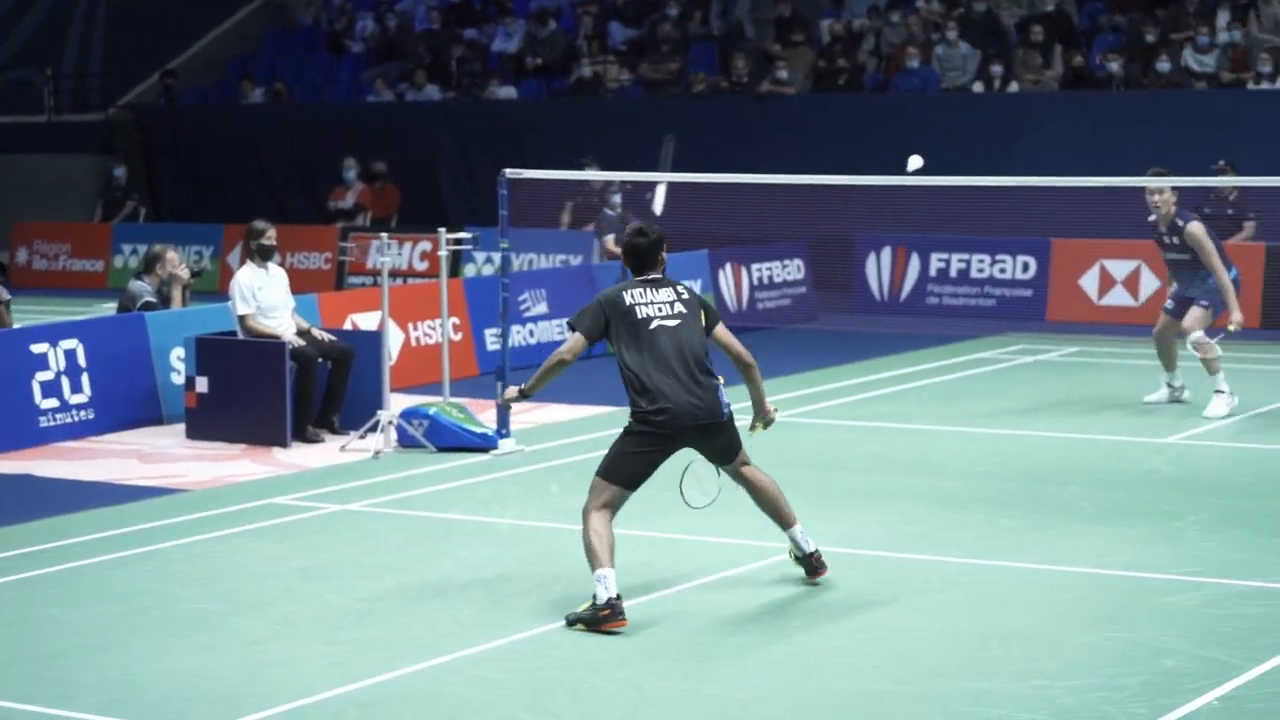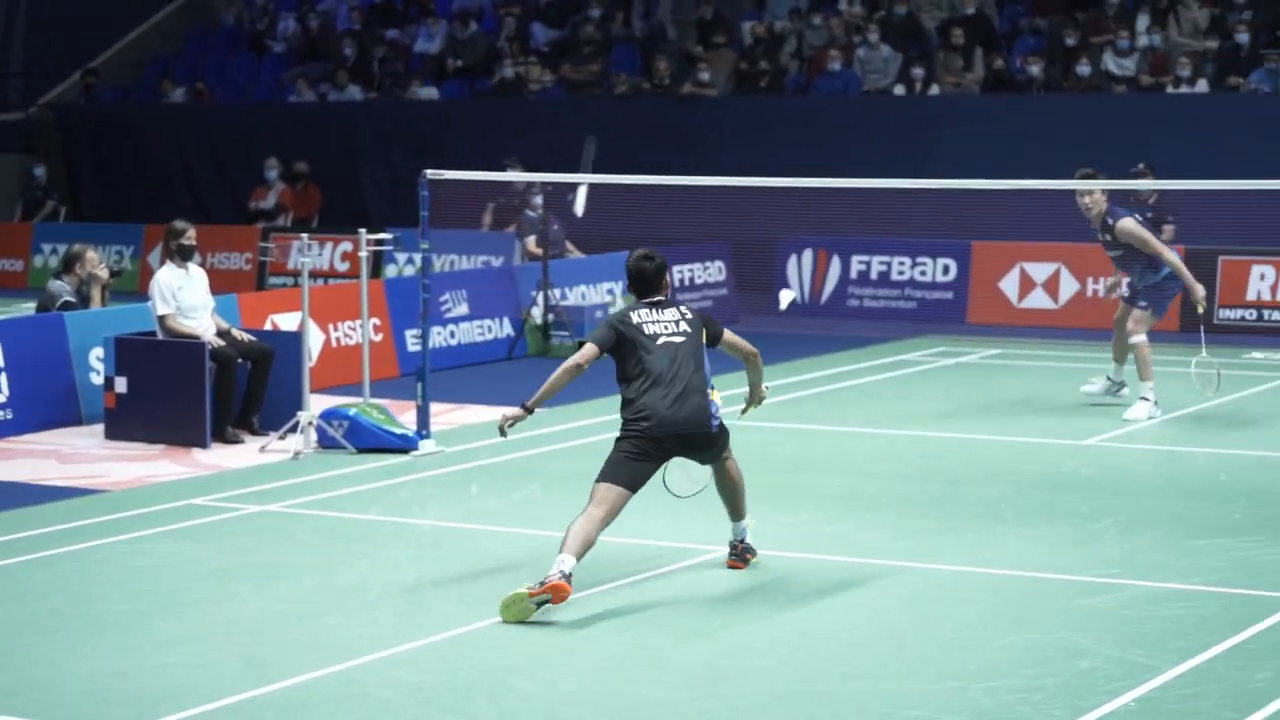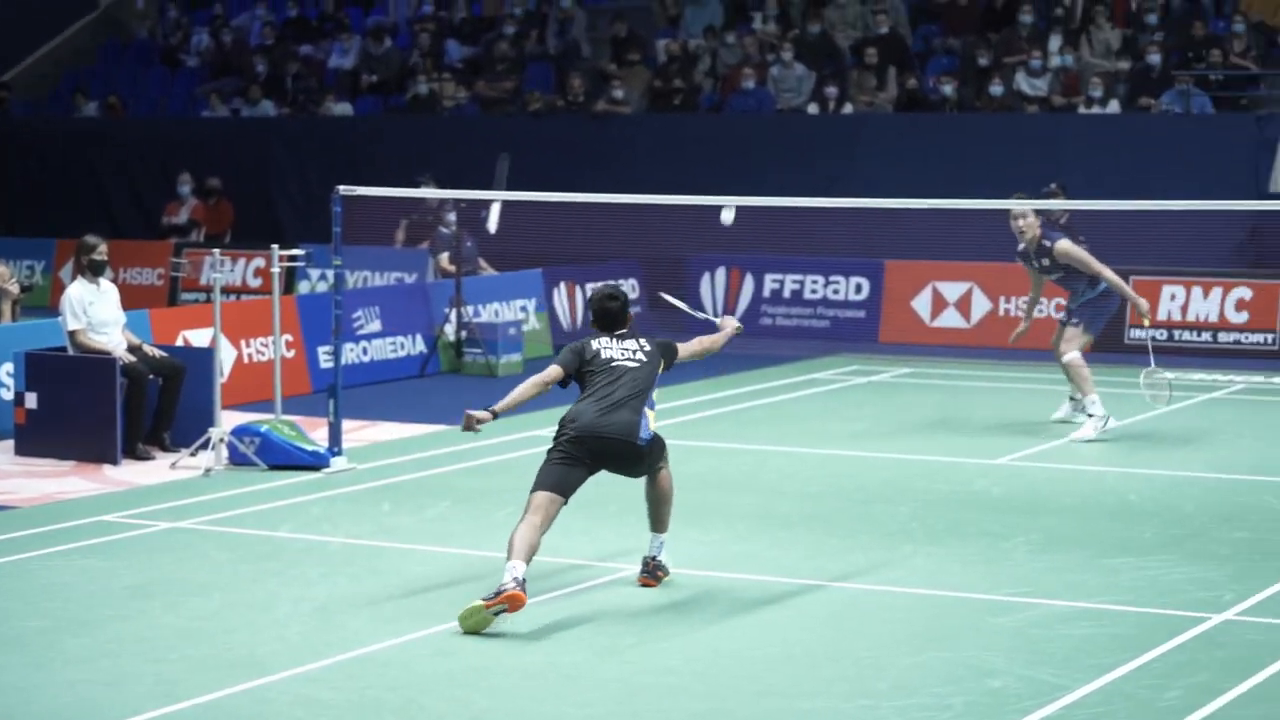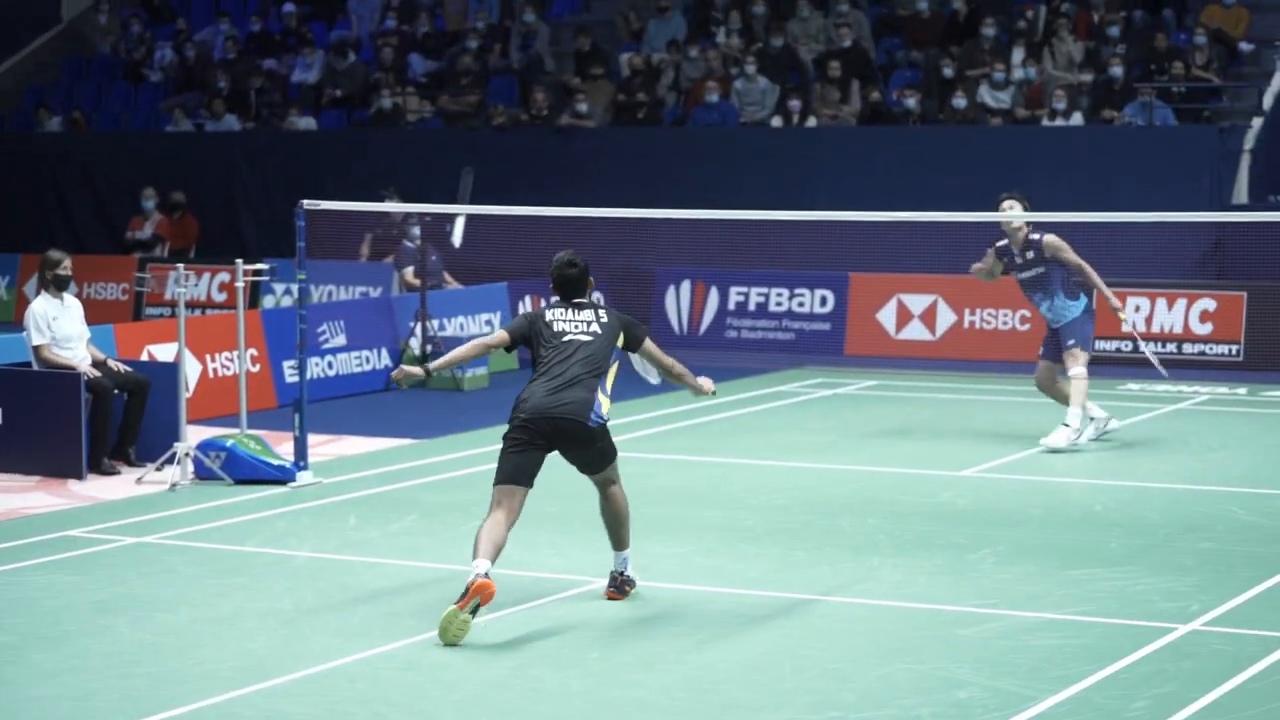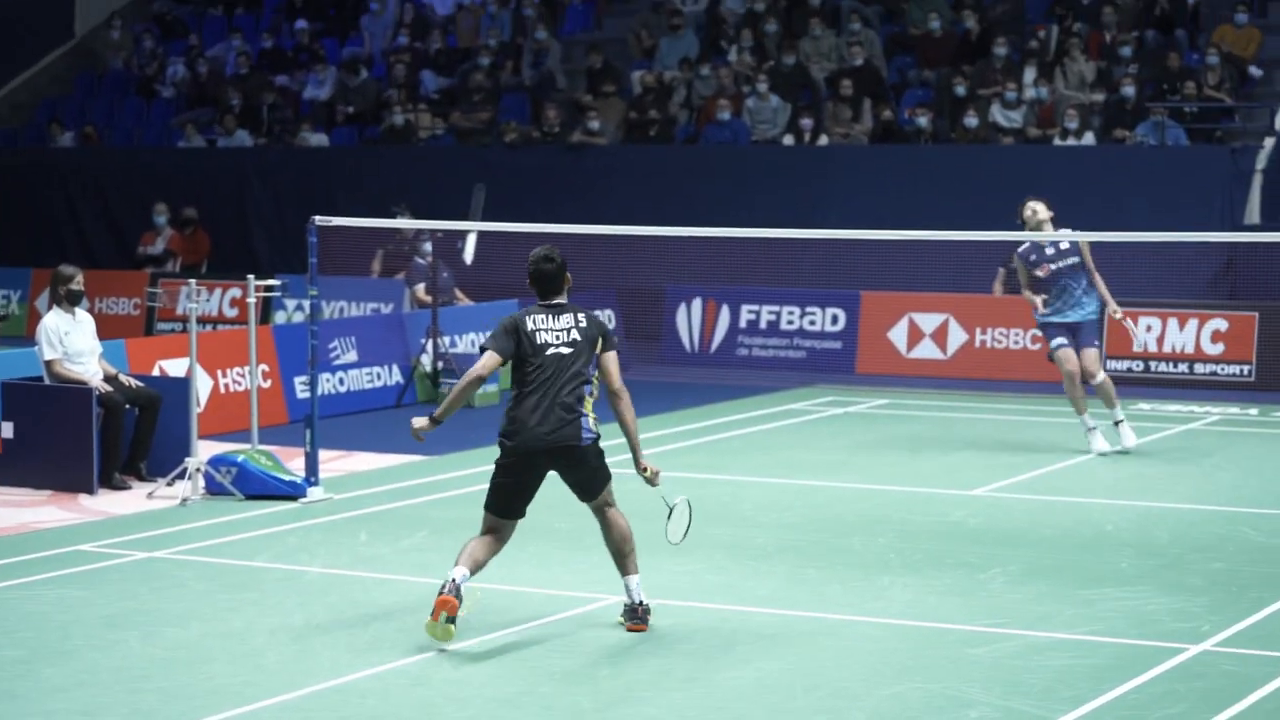
dt=0.2s
person 1, frame 1
left shoulder: (609, 301)
right shoulder: (691, 297)
left elbow: (565, 356)
right elbow: (744, 360)
left wrist: (523, 391)
right wrist: (761, 407)
left hip: (657, 419)
right hip: (710, 412)
left knee: (598, 509)
right knee: (743, 468)
left ankle: (607, 601)
right ankle: (806, 552)
person 1, frame 2
left shoulder: (620, 321)
right shoulder: (694, 316)
left elbow: (577, 364)
right elbow: (750, 353)
left wrist: (526, 408)
right wrist: (756, 389)
left hip: (646, 429)
right hip: (702, 424)
left knee: (596, 511)
right knee: (723, 457)
left ankle: (557, 578)
right ankle: (740, 543)
person 1, frame 3
left shoulder: (582, 347)
right shoulder: (654, 347)
left elbow: (544, 379)
right elbow: (709, 345)
left wrist: (492, 413)
right wrist: (728, 328)
left hip: (579, 435)
right hip: (632, 440)
left knee: (533, 517)
right knee: (658, 463)
left ankle: (512, 585)
right ankle: (654, 560)
person 1, frame 4
left shoulder: (537, 318)
right shoulder: (615, 321)
left elbow: (487, 343)
right elbow: (668, 366)
left wrist: (427, 369)
right wrist: (697, 384)
left hip: (530, 416)
right hip: (582, 418)
left knee: (501, 512)
right knee: (608, 481)
left ankle: (479, 578)
right ankle: (620, 574)
person 1, frame 5
left shoulder: (516, 324)
right shoulder: (594, 326)
left elbow: (478, 374)
right elbow: (617, 391)
left wrist: (434, 420)
right wrist: (639, 457)
left hip: (521, 442)
right hip: (575, 438)
left knee: (494, 536)
right knee: (606, 507)
left ankle: (452, 587)
right ankle: (635, 604)
person 2, frame 1
left shoulder: (1190, 228)
right shoulder: (1154, 223)
left elbow: (1219, 269)
left wrist: (1234, 309)
right wrist: (1171, 286)
left hip: (1216, 283)
right hip: (1188, 286)
left knee: (1192, 326)
right knee: (1161, 333)
left ankle: (1224, 392)
right ankle: (1174, 387)
person 2, frame 2
left shoulder: (1121, 224)
right shoulder: (1096, 221)
left elbow: (1162, 253)
left wrist: (1193, 286)
right wrist: (1116, 275)
left hip: (1164, 275)
right hip: (1142, 276)
left knee: (1134, 328)
right knee: (1119, 324)
left ankle: (1148, 400)
right ankle: (1115, 381)
person 2, frame 3
left shoulder: (1059, 247)
right shoulder: (1025, 253)
left elbow: (1100, 270)
right elbow: (1037, 286)
left wrist: (1134, 298)
right wrist: (1026, 320)
left hip: (1100, 295)
right hip: (1083, 298)
left knee: (1067, 348)
right knee: (1061, 347)
left ankle: (1096, 415)
right ankle: (1076, 401)
person 2, frame 4
left shoulder: (1045, 241)
right shoulder: (1000, 250)
left elbow: (1081, 265)
right elbow: (980, 272)
left wrist: (1107, 294)
right wrist: (982, 267)
left hip: (1076, 312)
right hip: (1055, 319)
left knee: (1075, 364)
right knee: (1044, 381)
left ankle: (1071, 426)
right ankle: (1098, 418)
person 2, frame 5
left shoulder: (1074, 240)
right shoulder: (1023, 253)
left elbow: (1092, 272)
right elbow: (1025, 290)
left wrist: (1109, 301)
right wrist: (1034, 299)
left hip: (1086, 316)
right hip: (1052, 321)
left knee: (1091, 370)
right knee: (1070, 370)
left ankle: (1119, 421)
right ankle: (1091, 429)
person 3, frame 1
left shoulder: (279, 272)
right shoulder: (243, 278)
right elbow: (248, 324)
left wrist: (310, 328)
right wrist: (280, 334)
left hip: (291, 336)
right hip: (265, 341)
left knee: (344, 351)
right knee: (308, 355)
left ankle: (327, 415)
right ankle: (302, 425)
person 3, frame 2
left shoulder: (199, 272)
right shoulder: (163, 278)
right elbow: (168, 324)
left wrist: (230, 329)
right wrist: (200, 334)
left hip: (211, 336)
right hip: (185, 341)
left knee: (263, 352)
right knee: (228, 356)
left ankle: (247, 416)
right ankle: (222, 425)
person 3, frame 3
left shoulder: (110, 287)
right shoulder: (74, 293)
right elbow: (78, 339)
left wrist: (142, 345)
right wrist: (111, 350)
left hip: (122, 352)
left knee: (175, 368)
right knee: (139, 372)
left ankle: (158, 433)
right ankle: (133, 442)
person 3, frame 4
left shoulder: (74, 303)
right shoulder: (38, 308)
right elbow: (43, 355)
left wrist: (106, 360)
right wrist: (76, 365)
left hip: (87, 367)
right hip: (60, 372)
left knee: (140, 383)
right knee: (104, 388)
left ankle: (123, 448)
right ankle: (98, 458)
person 3, frame 5
left shoulder: (86, 317)
right shoulder: (50, 323)
right elbow: (55, 369)
left wrist: (118, 374)
right wrist: (87, 380)
left hip: (99, 381)
right hip: (72, 386)
left knee: (151, 398)
right knee: (115, 402)
left ankle: (134, 462)
right ankle: (109, 472)
